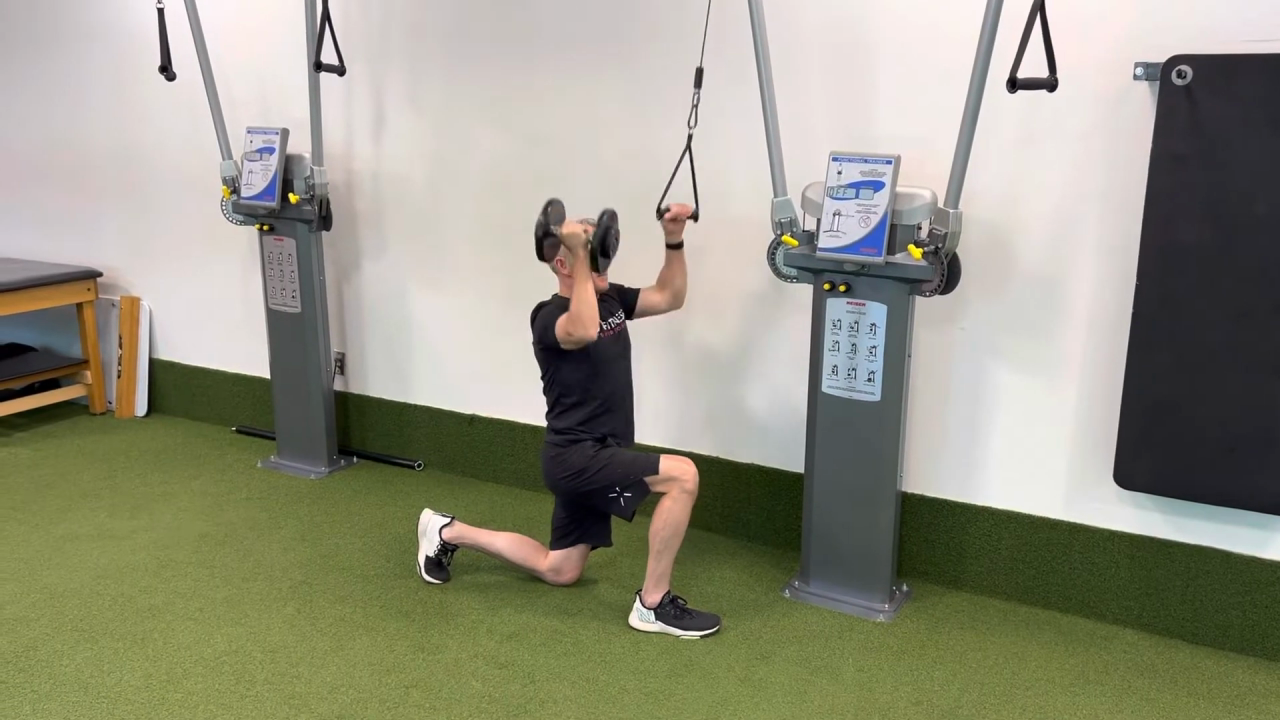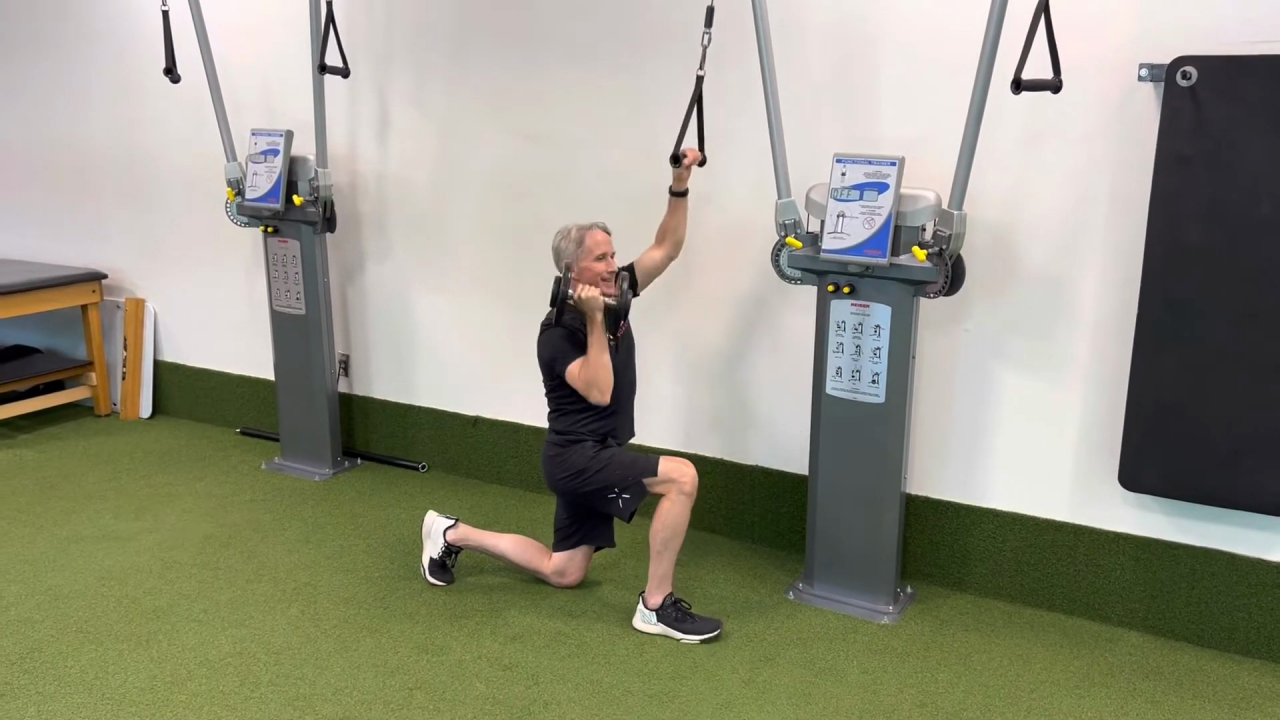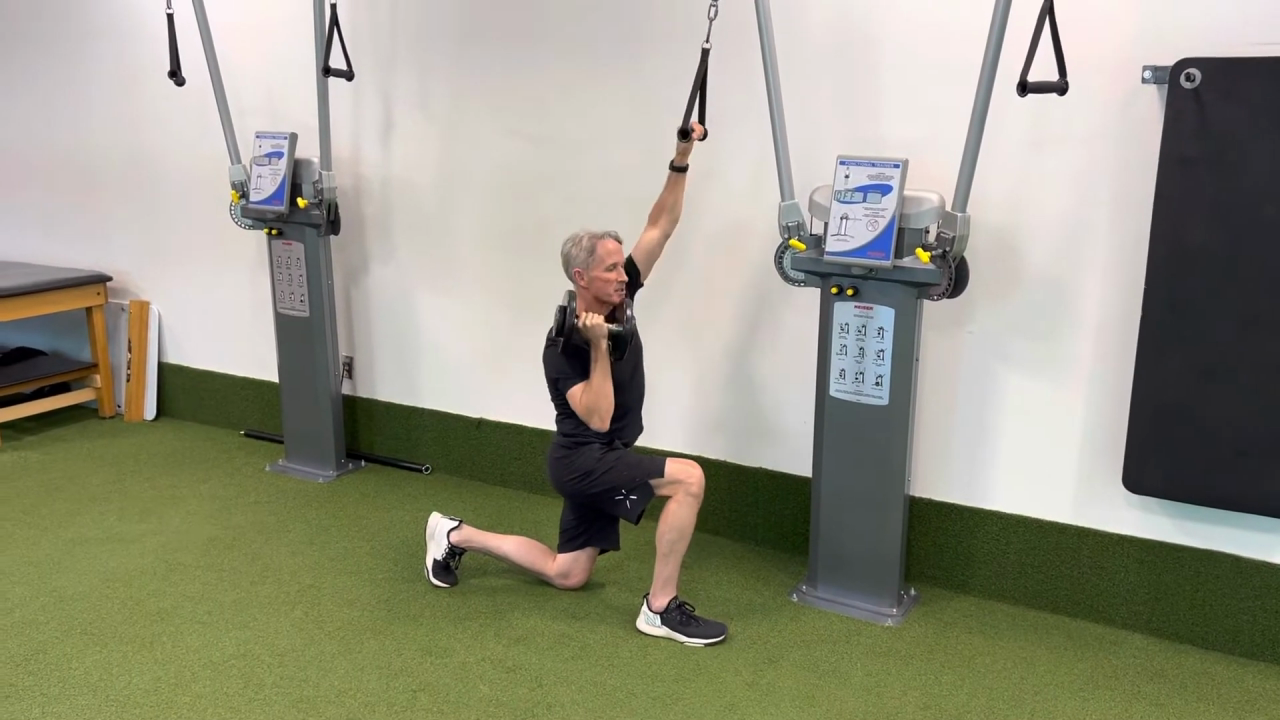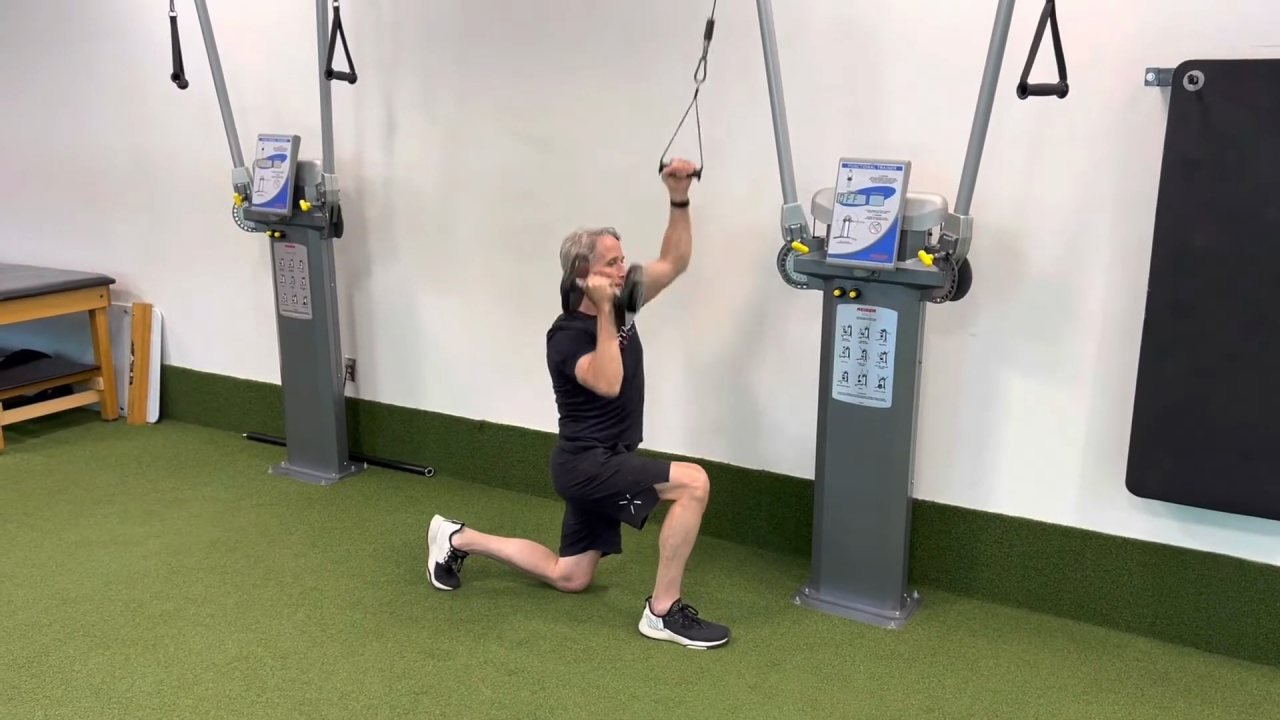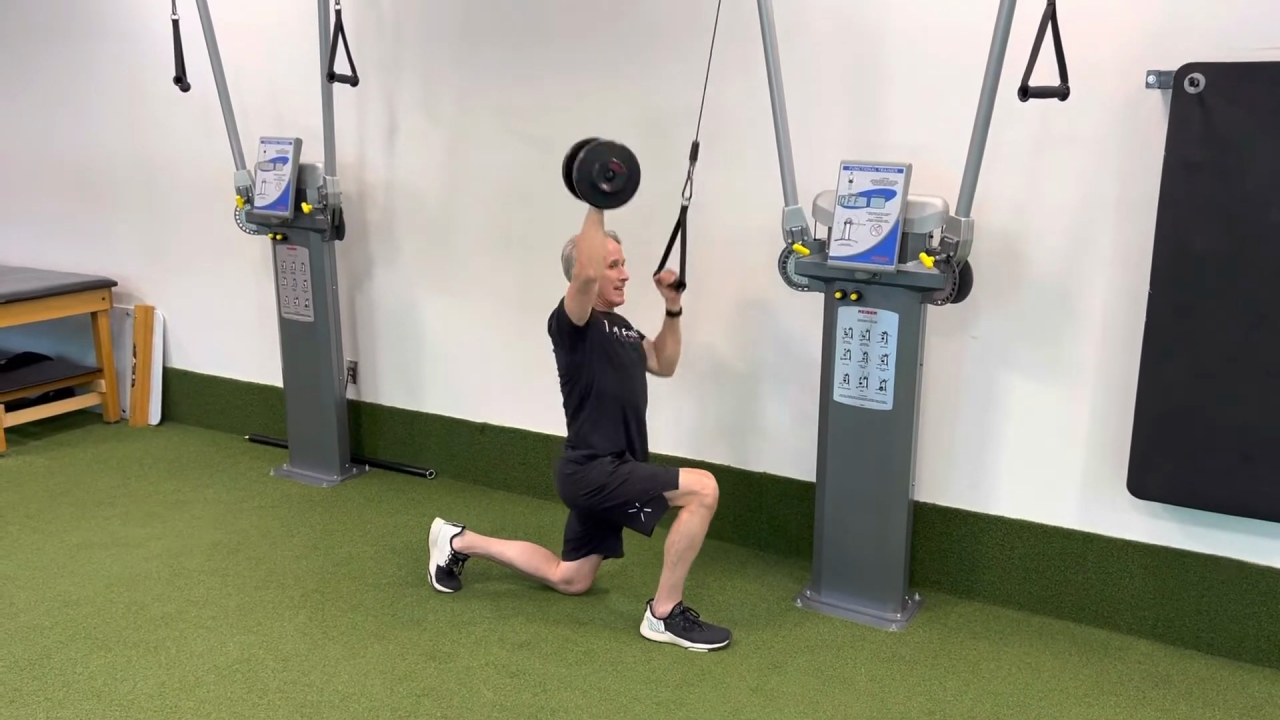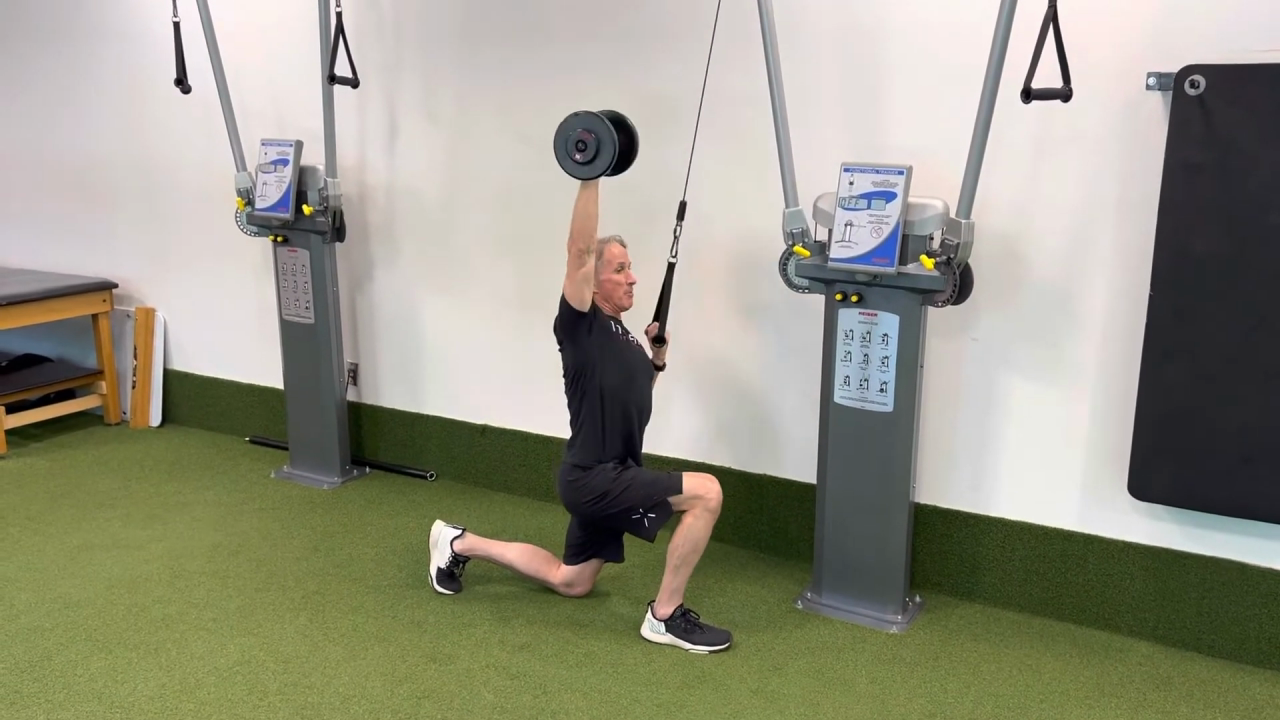
dt=0.4s
person 1, frame 1
left shoulder: (611, 299)
right shoulder: (548, 317)
left elbow: (671, 297)
right elbow: (584, 332)
left wrist: (674, 240)
right wrist: (578, 254)
left hip: (595, 455)
right hip: (576, 456)
left knee: (559, 570)
right knee: (682, 476)
left ankle: (448, 534)
right ankle: (653, 604)
person 1, frame 2
left shoulder: (614, 293)
right shoulder: (558, 333)
left elbow: (667, 248)
right elbow: (601, 392)
left wrist: (679, 185)
right wrist: (596, 323)
left hip: (594, 456)
right hip: (577, 457)
left knee: (562, 572)
right knee: (681, 477)
left ankle: (452, 534)
right ankle: (657, 605)
person 1, frame 3
left shoulder: (617, 299)
right shoulder: (564, 346)
left elbow: (660, 226)
right elbow: (598, 420)
left wrist: (681, 158)
right wrist: (599, 347)
left hip: (602, 461)
right hip: (583, 461)
left knee: (566, 574)
right knee: (688, 479)
left ankle: (456, 536)
right ankle: (661, 609)
person 1, frame 4
left shoulder: (620, 302)
right shoulder: (567, 334)
left elbow: (675, 261)
right elbow: (609, 384)
left wrist: (678, 196)
right wrist: (605, 312)
left hip: (602, 463)
right hip: (587, 464)
left knee: (568, 576)
right knee: (693, 483)
left ankle: (458, 539)
right ankle: (663, 611)
person 1, frame 5
left shoulder: (619, 326)
right shoulder: (568, 321)
left elbow: (666, 364)
right elbow: (587, 278)
left wrist: (671, 304)
right wrist: (597, 202)
left hip: (605, 471)
right hip: (593, 471)
left knee: (569, 579)
right knee: (702, 489)
left ankle: (459, 543)
right ankle: (664, 614)
person 1, frame 6
left shoulder: (619, 336)
right shoulder: (580, 324)
right elbow: (580, 250)
left wrist: (656, 359)
right wrist: (590, 177)
left hip: (609, 476)
right hip: (595, 479)
left knee: (569, 582)
right knee: (706, 494)
left ankle: (460, 545)
right ankle: (665, 616)
